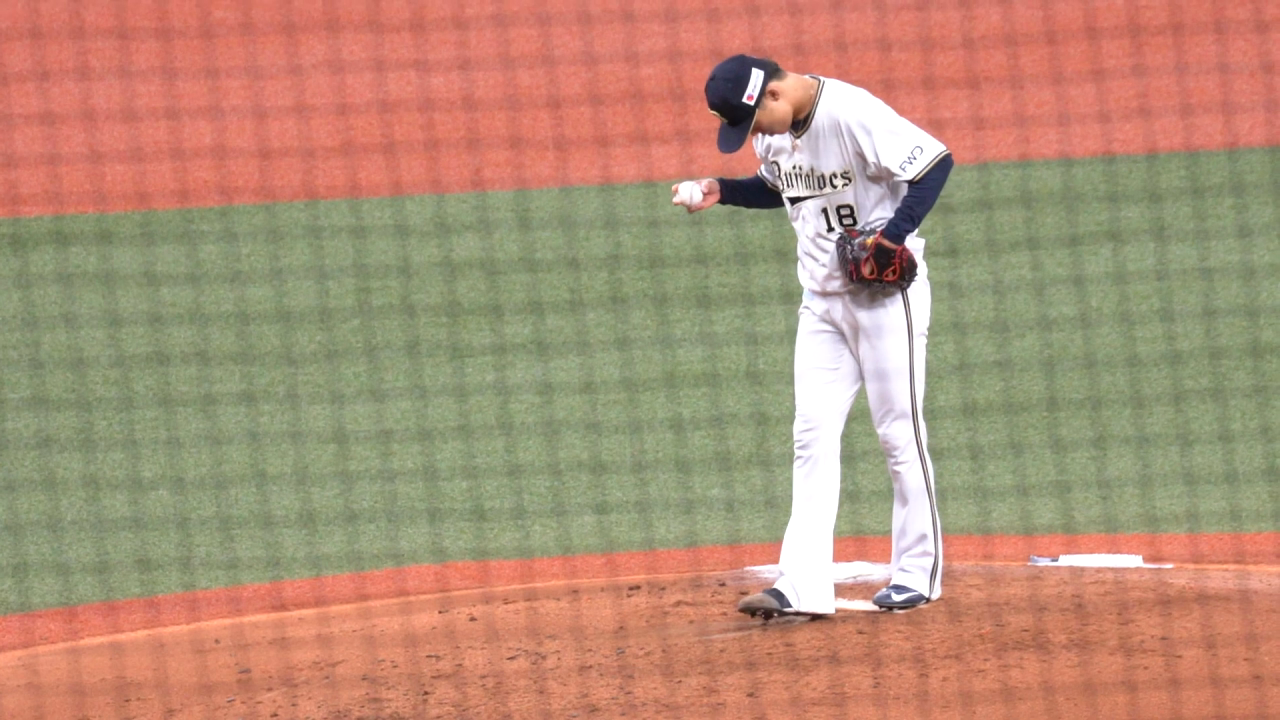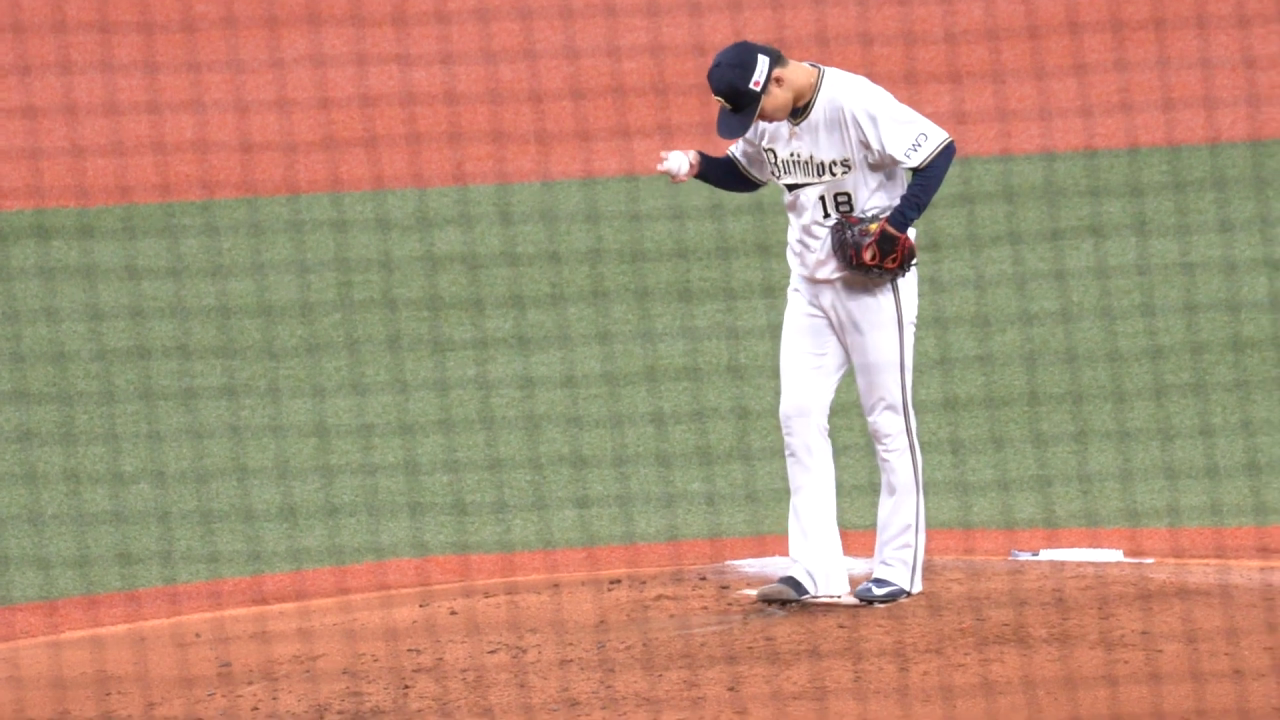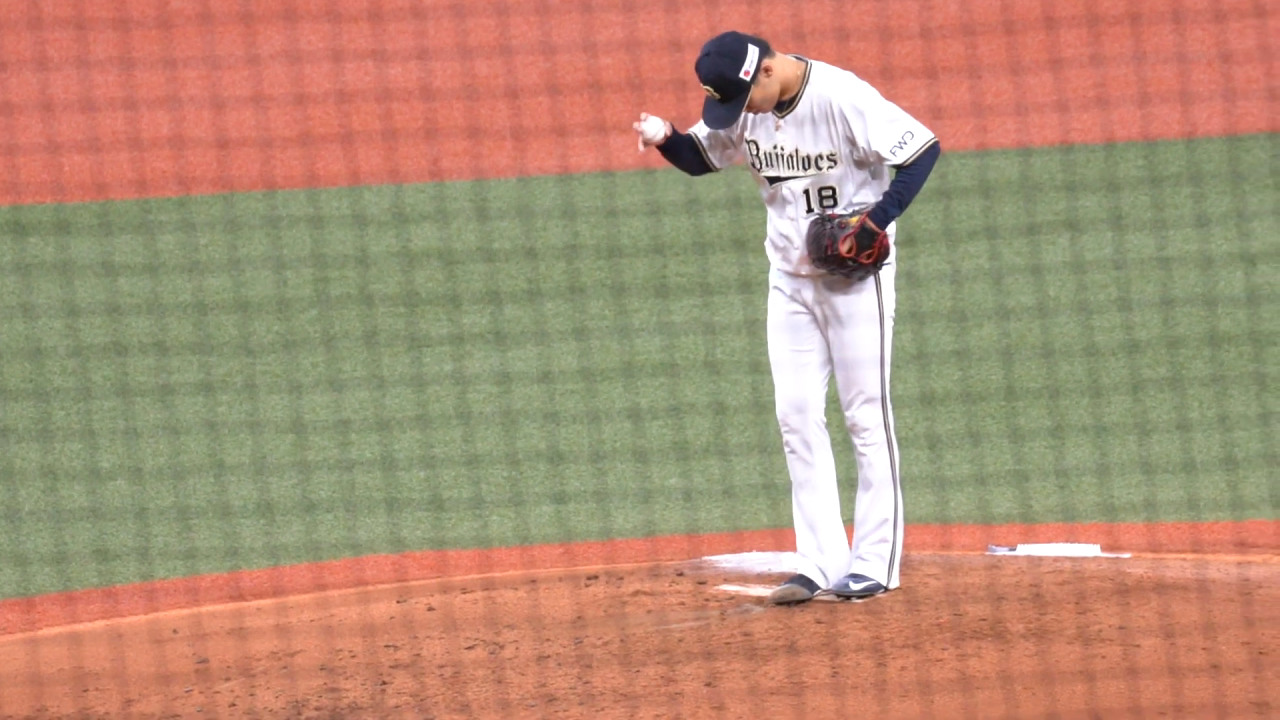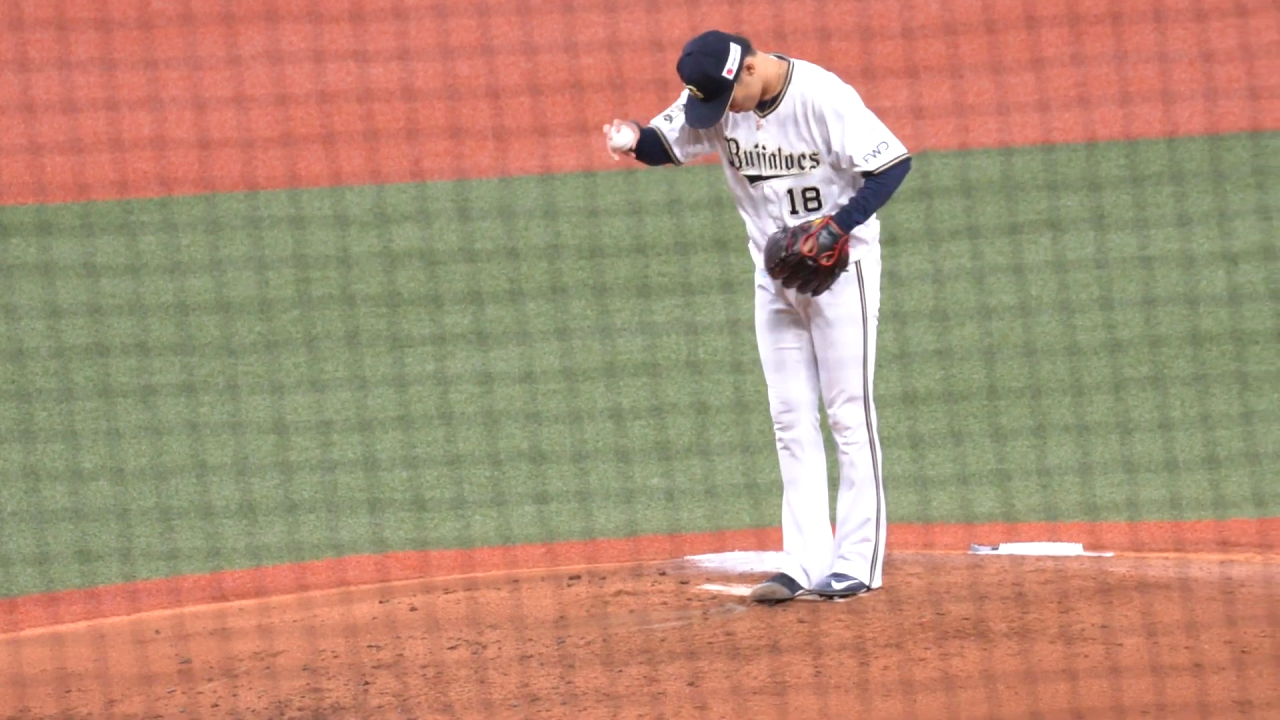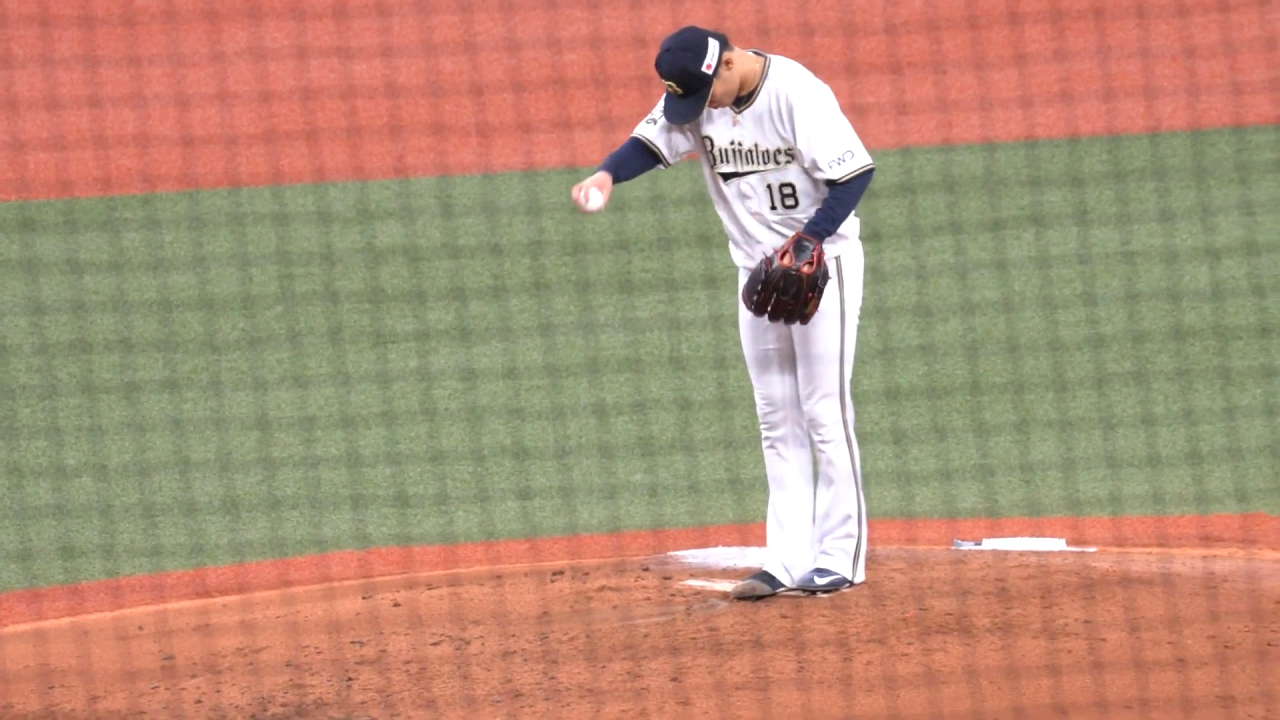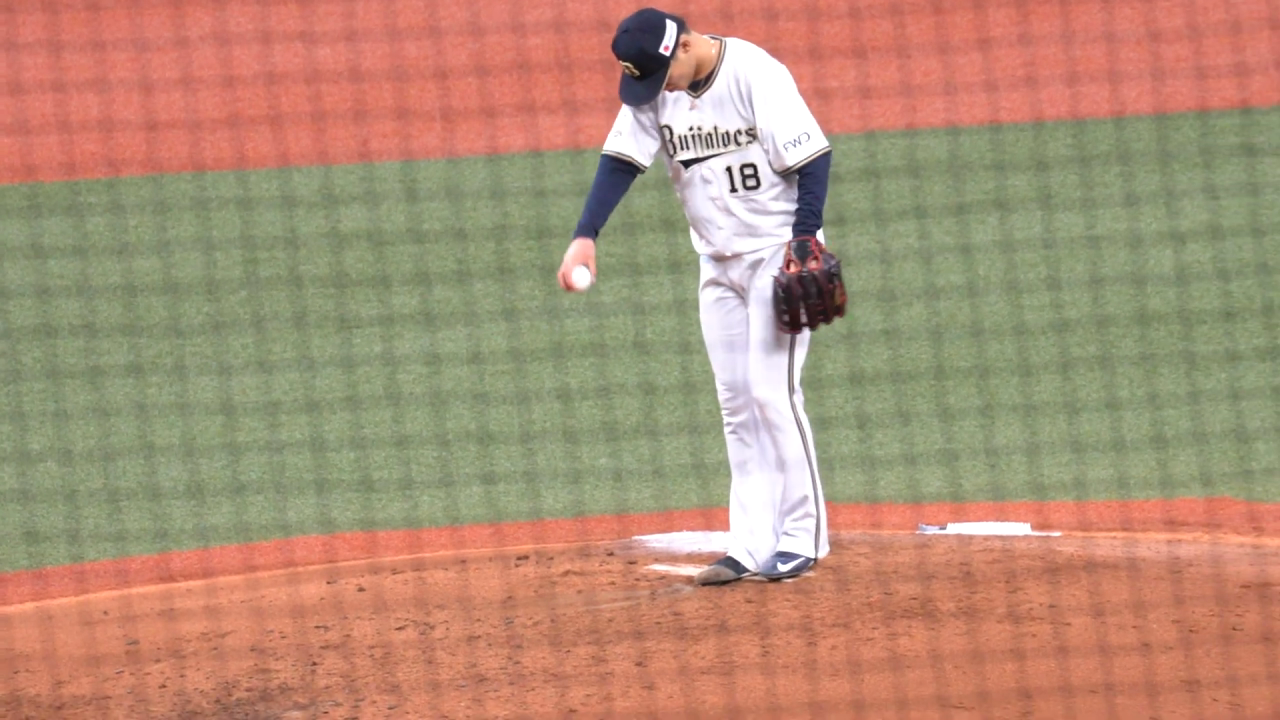
dt=0.5s
person 1, frame 1
left shoulder: (851, 113)
right shoulder: (773, 129)
left elbow: (937, 160)
left wrist: (894, 235)
right wrist: (722, 191)
left hip: (885, 291)
right hip: (822, 298)
left knee: (898, 431)
right knee: (813, 435)
left ankle: (918, 572)
right ankle: (801, 585)
person 1, frame 2
left shoulder: (855, 101)
right shoulder: (762, 114)
left elbow: (939, 148)
right elbow: (747, 172)
left wrist: (898, 222)
right wrist: (699, 166)
left hip: (874, 281)
right hip: (810, 285)
left knee: (888, 421)
right knee: (799, 415)
left ankle: (898, 568)
right ankle: (814, 569)
person 1, frame 3
left shoulder: (842, 96)
right shoulder: (741, 105)
left elbow: (924, 148)
right elbow: (703, 158)
left wrist: (879, 219)
right wrist: (666, 138)
left hip: (856, 275)
right hip: (790, 278)
left knee: (865, 416)
right knee: (795, 416)
left ankle: (875, 562)
right ankle: (822, 562)
person 1, frame 4
left shoulder: (823, 96)
right shoulder: (714, 97)
left elbow: (894, 163)
right elbow: (665, 143)
left wrist: (840, 225)
right wrist: (633, 139)
left hip: (840, 269)
right hip: (775, 276)
left knee: (848, 414)
right knee: (791, 417)
left ankle: (857, 562)
right ankle: (804, 563)
person 1, frame 5
left shoulder: (798, 93)
right shoulder: (694, 96)
left elbow: (856, 171)
right elbow: (650, 143)
left wrist: (810, 238)
right wrist: (605, 172)
left hip: (823, 265)
right hip: (757, 272)
left knee: (825, 412)
right knee: (776, 416)
left ankle: (839, 558)
right ankle: (789, 561)
person 1, frame 6
left shoulder: (756, 74)
right shoulder: (650, 88)
left elbow: (814, 157)
right elbow: (621, 161)
left wrist: (805, 244)
right wrist: (586, 236)
left hip: (780, 250)
right hip: (717, 261)
left knee: (770, 392)
right knee: (736, 402)
left ankle: (802, 536)
right ankle: (753, 546)
